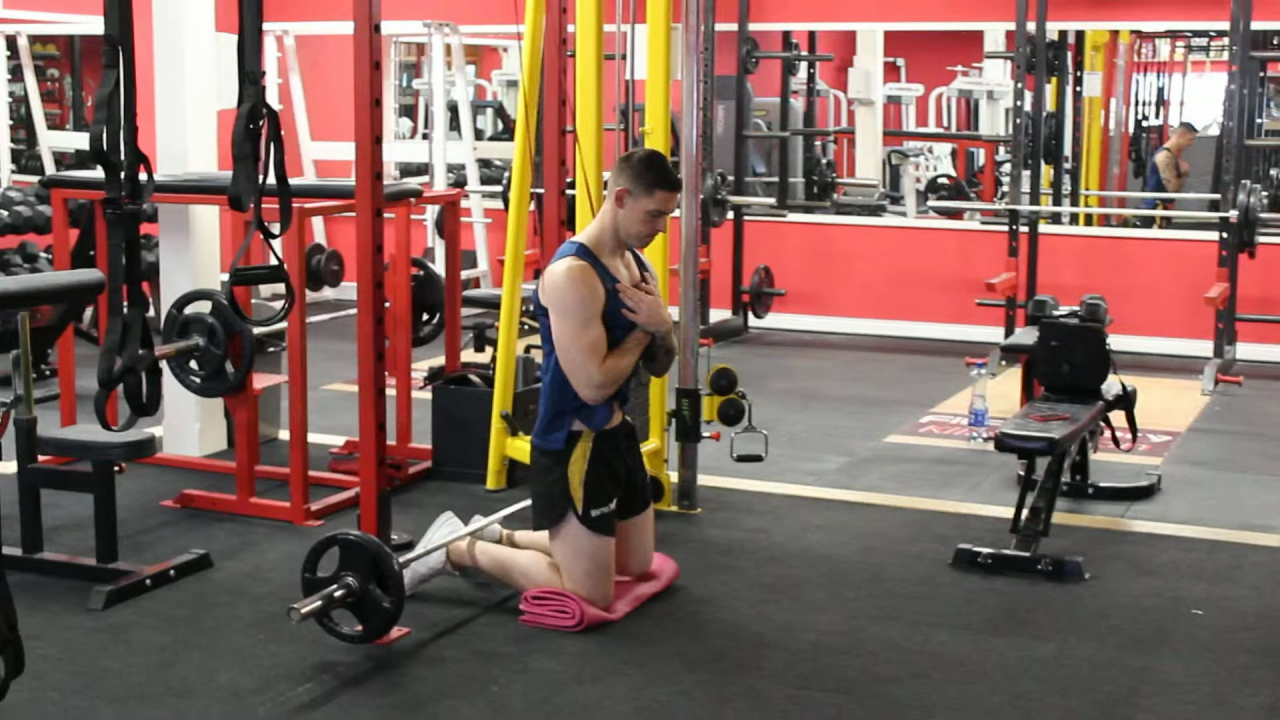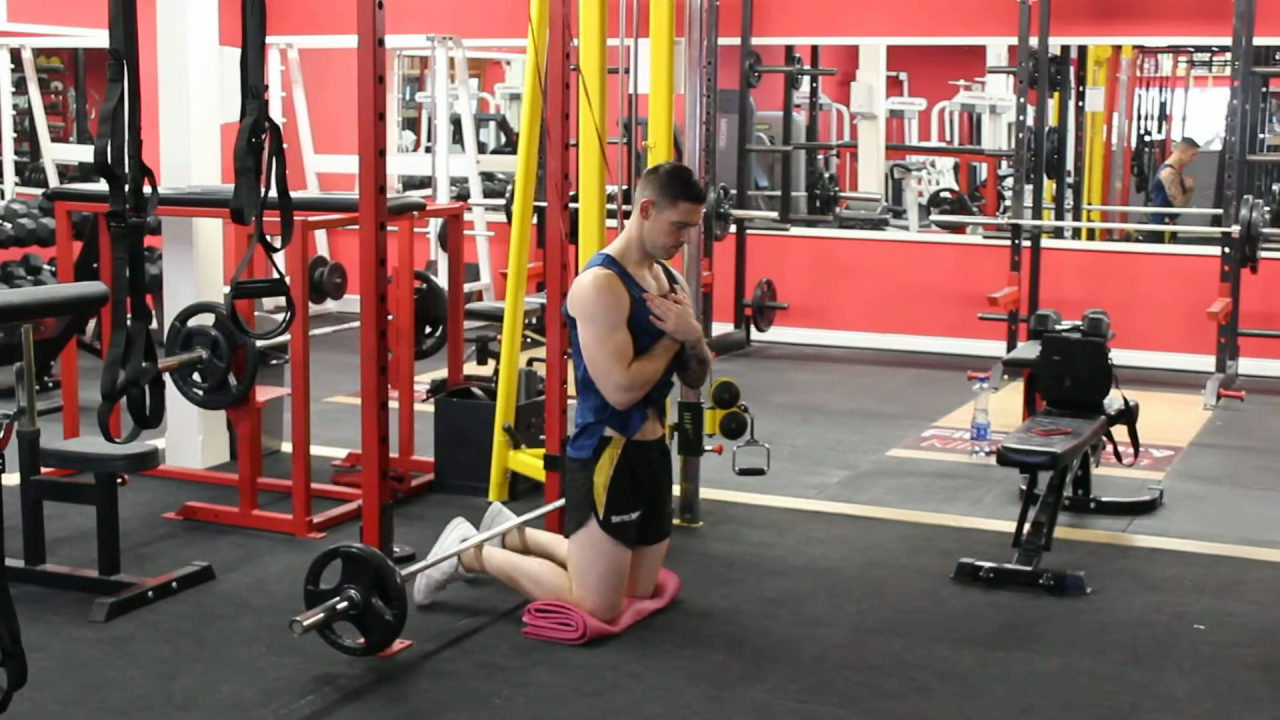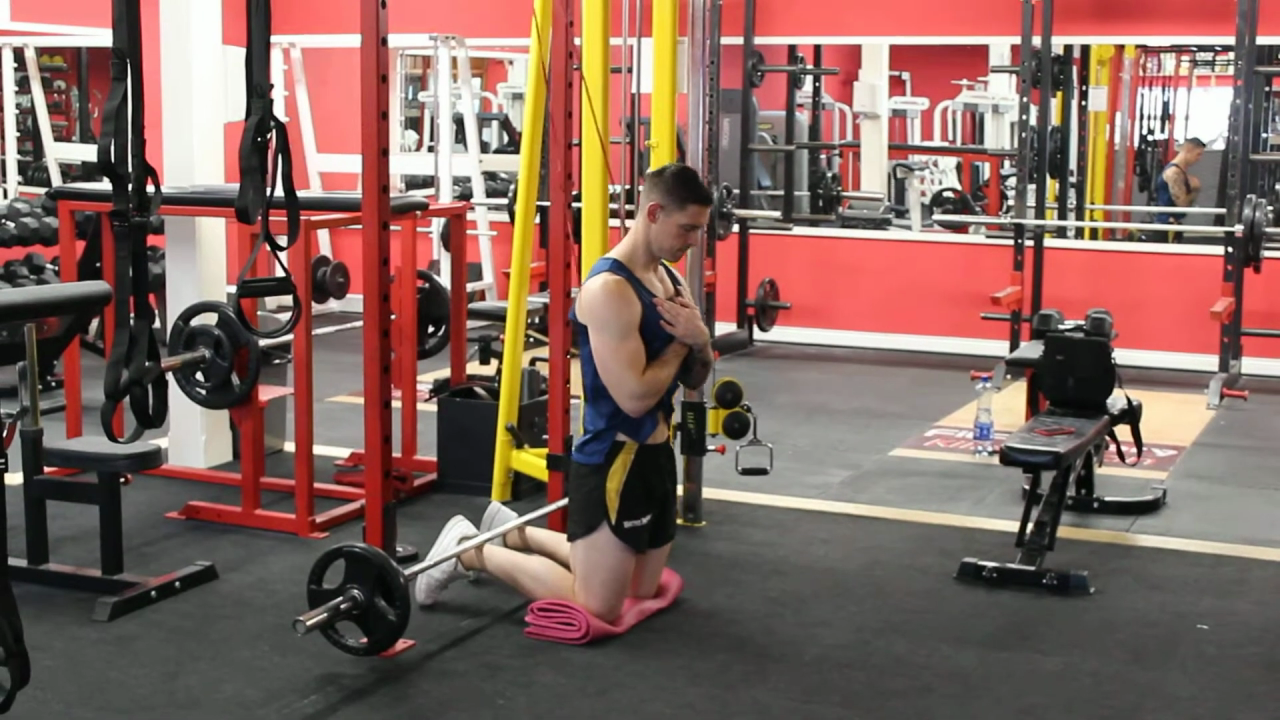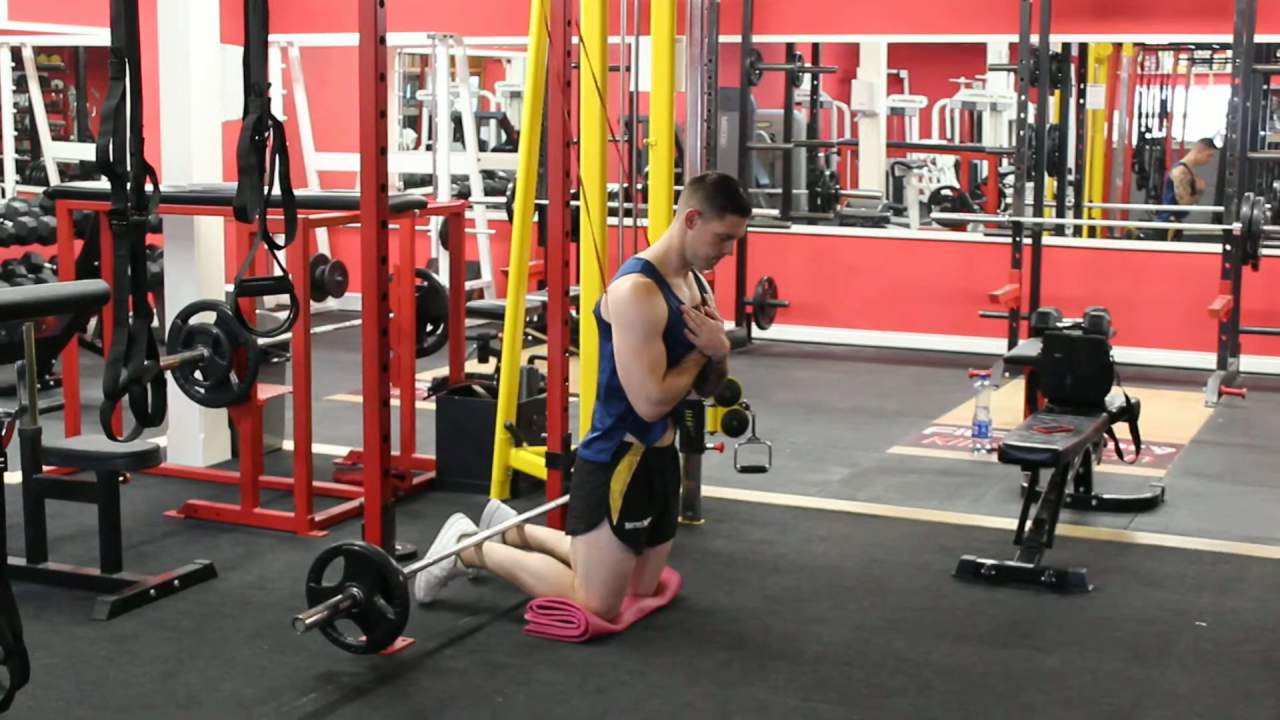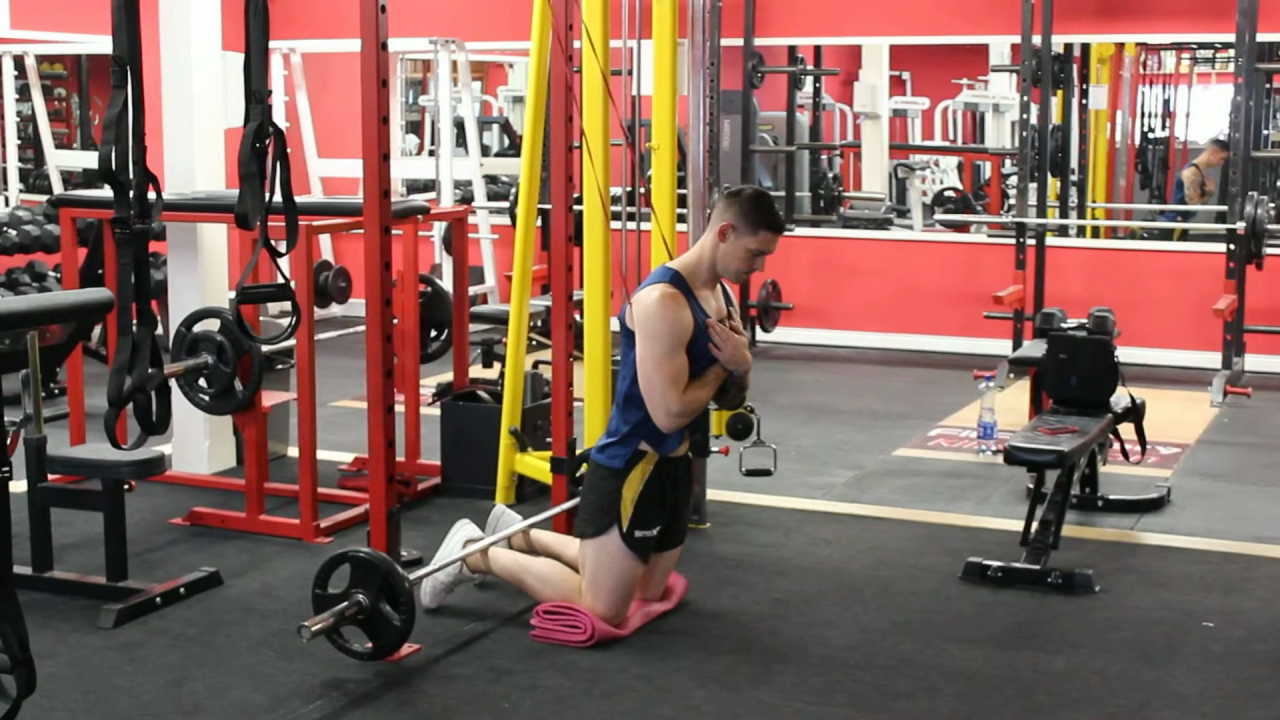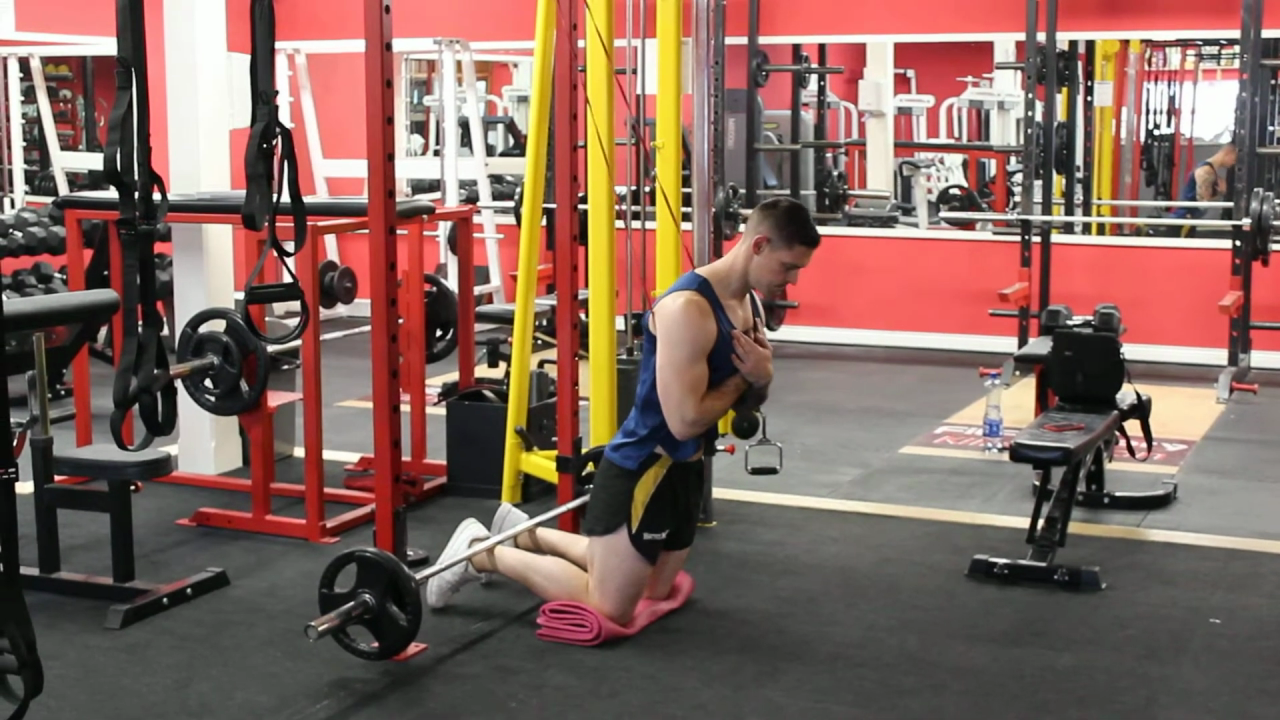
dt=0.7s
person 1, frame 1
left shoulder: (638, 265)
right shoulder: (572, 275)
left elbow: (659, 365)
right elbow: (593, 385)
left wrist: (663, 326)
right wrist: (643, 327)
left hip: (616, 434)
right hip: (574, 447)
left knee: (636, 566)
right knee: (590, 598)
left ankle: (500, 538)
right ankle: (457, 547)
person 1, frame 2
left shoulder: (670, 279)
right shoulder: (599, 284)
left elbow: (696, 377)
right elbow: (620, 390)
left wrist: (693, 336)
right wrist: (672, 336)
left hip: (651, 449)
right hip: (605, 455)
left knee: (638, 590)
right knee: (595, 610)
left ankle: (511, 535)
right ankle: (469, 552)
person 1, frame 3
left shoulder: (670, 280)
right shoulder: (608, 290)
left elbow: (695, 378)
right elbow: (634, 397)
left wrist: (700, 338)
right wrist: (681, 340)
left hip: (655, 453)
right hip: (614, 461)
left knee: (641, 590)
right knee: (597, 609)
left ankle: (512, 532)
right ankle: (469, 550)
person 1, frame 4
left shoulder: (696, 284)
right shoulder: (636, 291)
left elbow: (706, 387)
right elbow: (650, 402)
left wrist: (719, 351)
right wrist: (702, 349)
left hip: (659, 456)
right hip: (619, 461)
left knee: (640, 588)
right knee: (596, 606)
left ankle: (511, 529)
right ankle: (469, 547)
person 1, frame 5
left shoulder: (722, 295)
right shoulder: (663, 301)
left elbow: (728, 397)
right elbow: (669, 413)
left wrist: (741, 365)
right wrist: (722, 363)
left hip: (671, 465)
right hip: (631, 468)
left knee: (647, 592)
right knee: (602, 611)
left ankle: (517, 535)
right ankle: (473, 553)
person 1, frame 6
left shoulder: (749, 303)
right shoulder: (688, 308)
left elbow: (746, 401)
right elbow: (685, 420)
left wrist: (761, 377)
right wrist: (743, 376)
left hip: (683, 467)
right hip: (643, 470)
left knee: (654, 591)
right knee: (608, 609)
left ankle: (524, 534)
right ankle: (481, 552)
